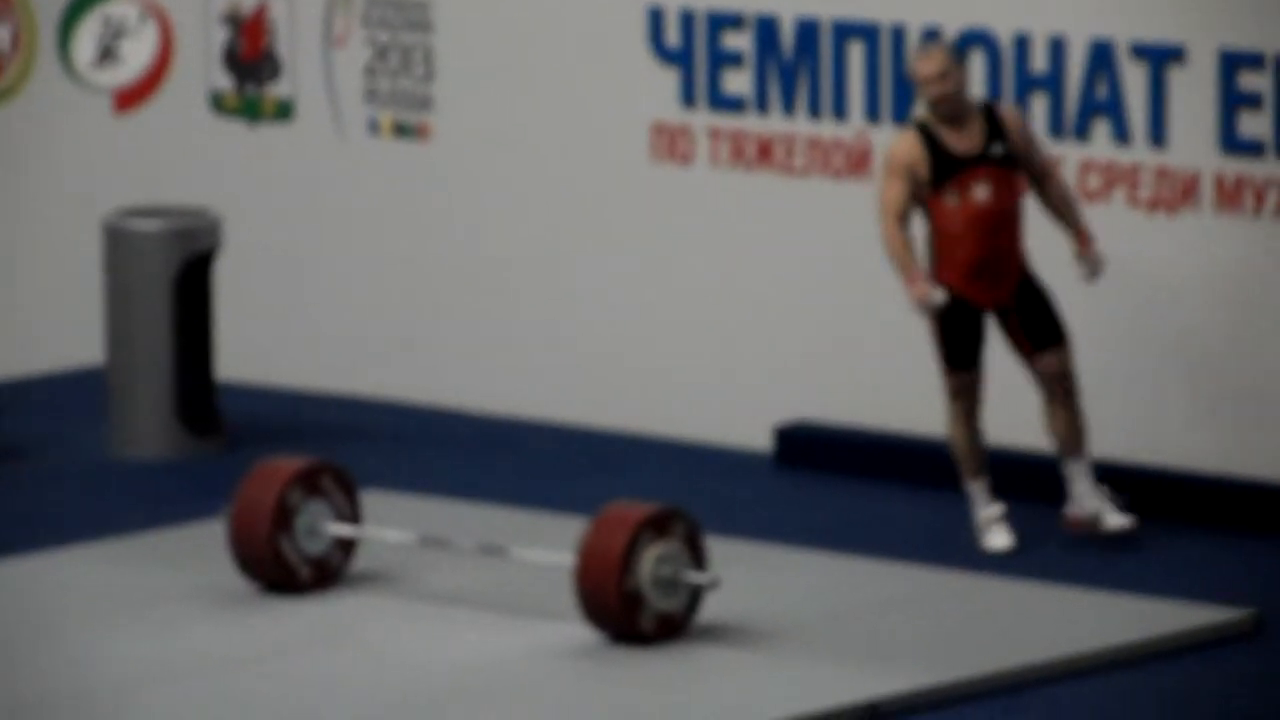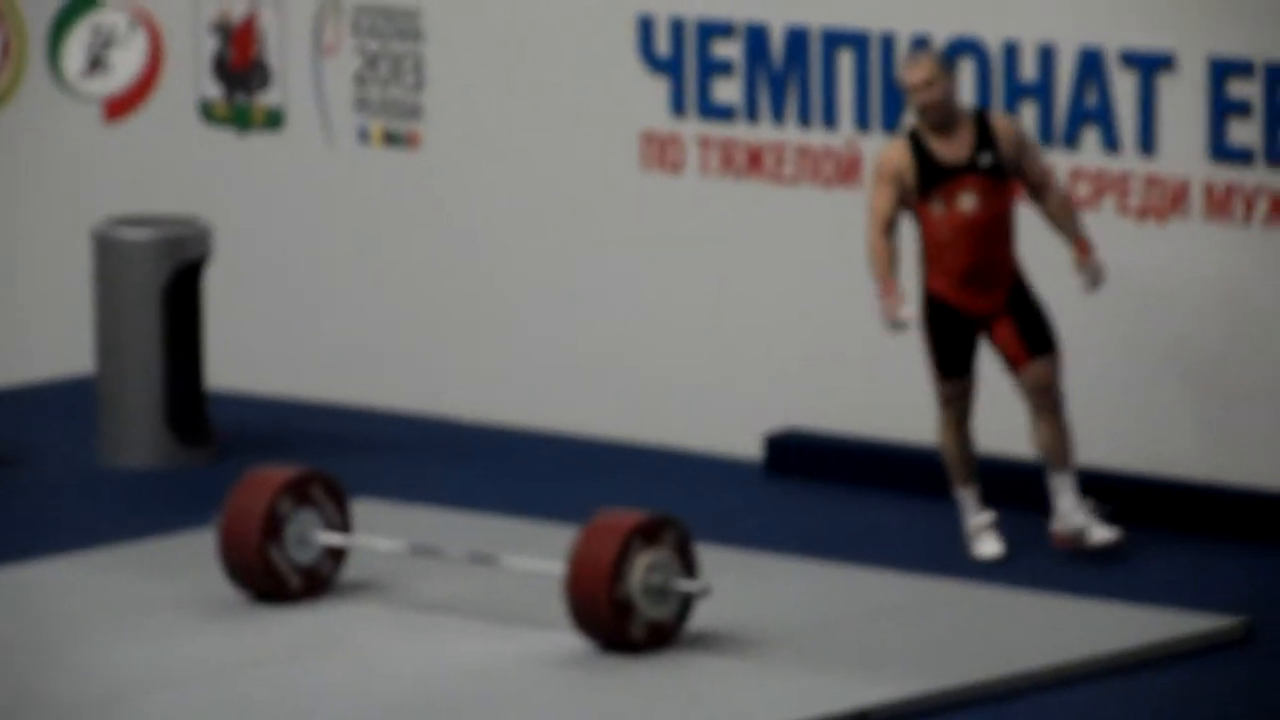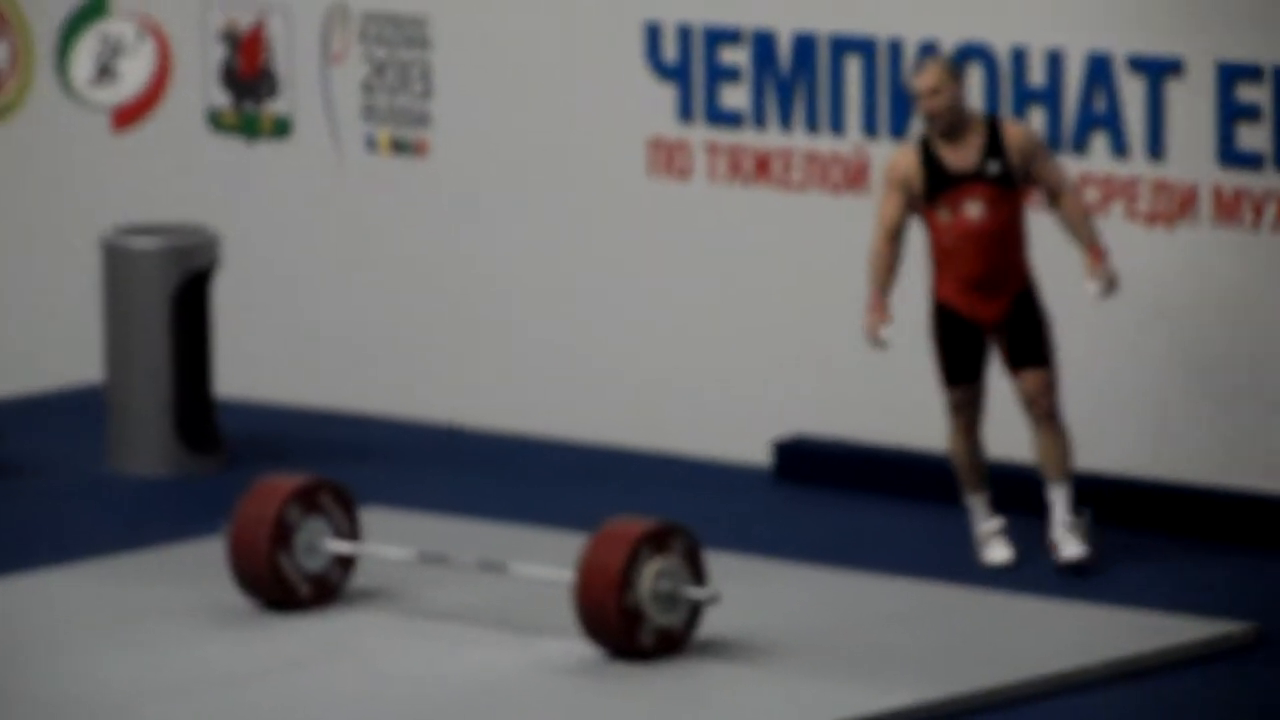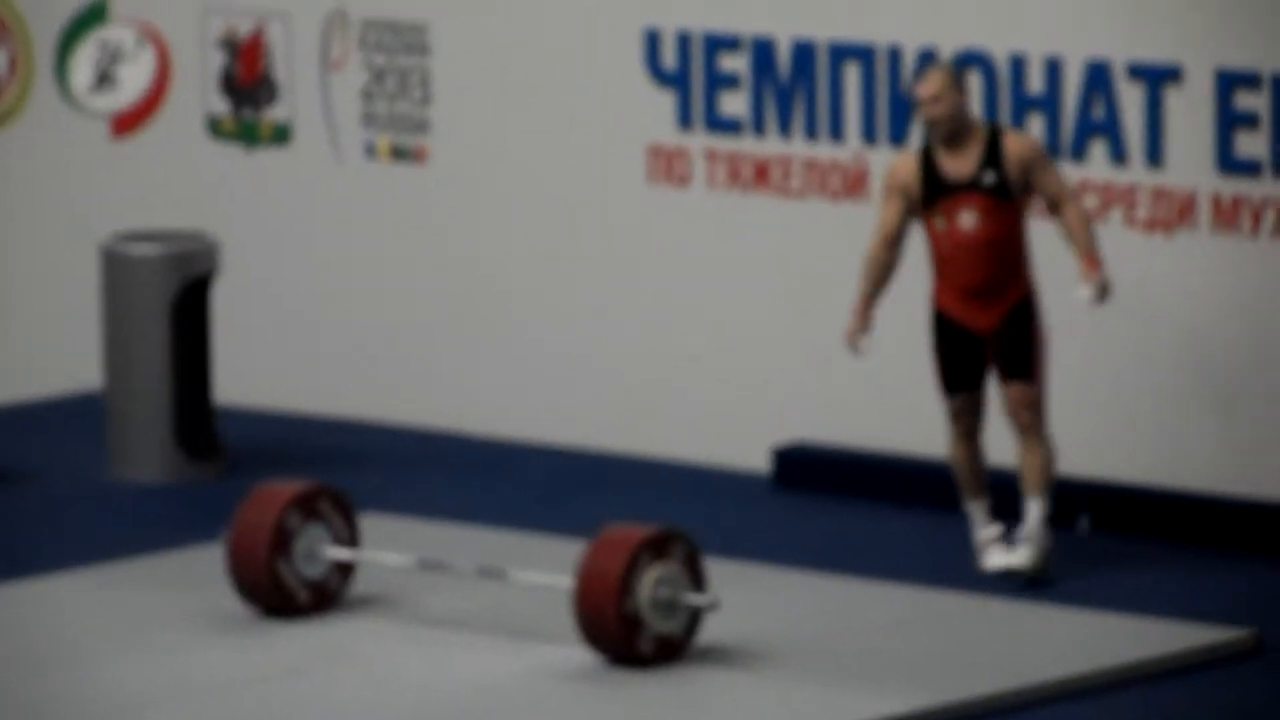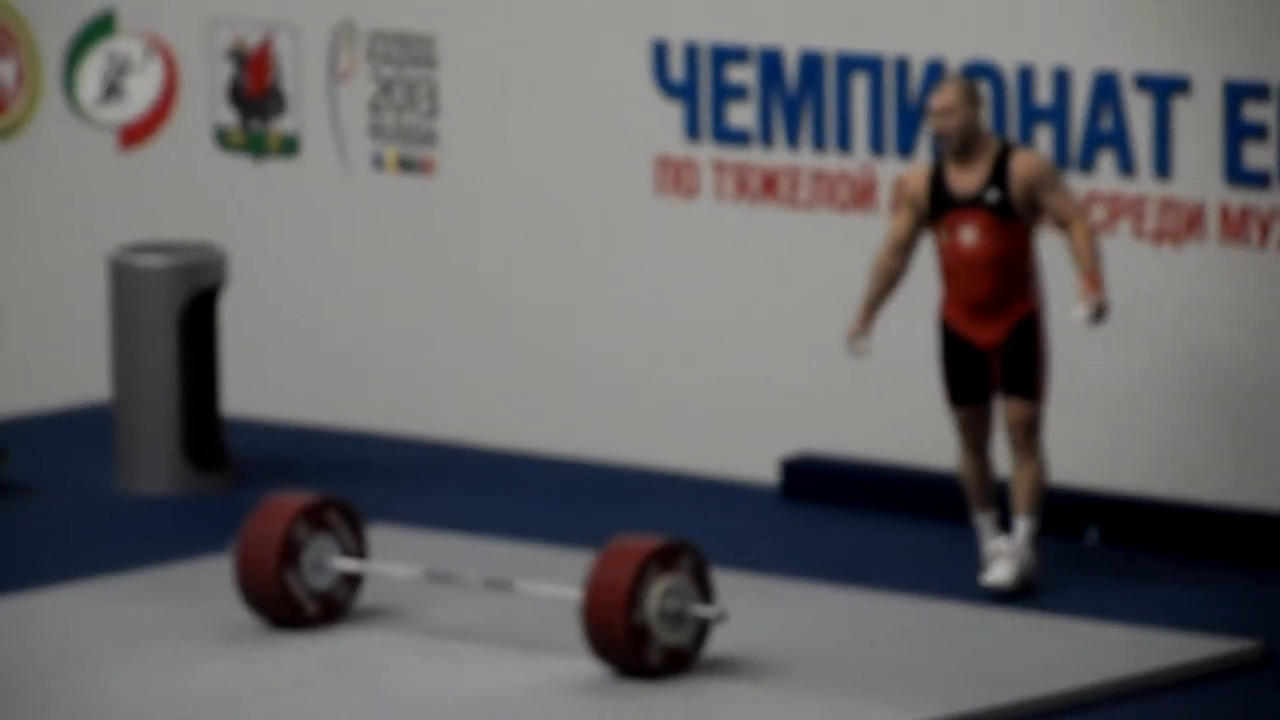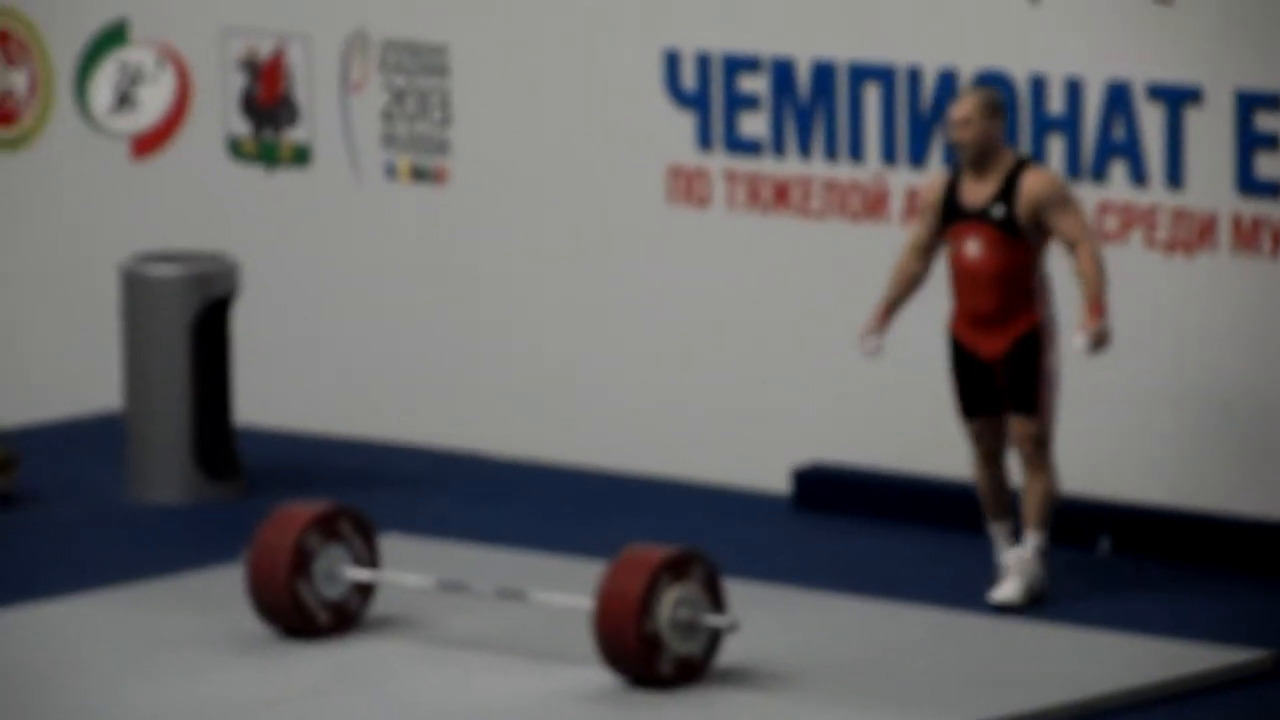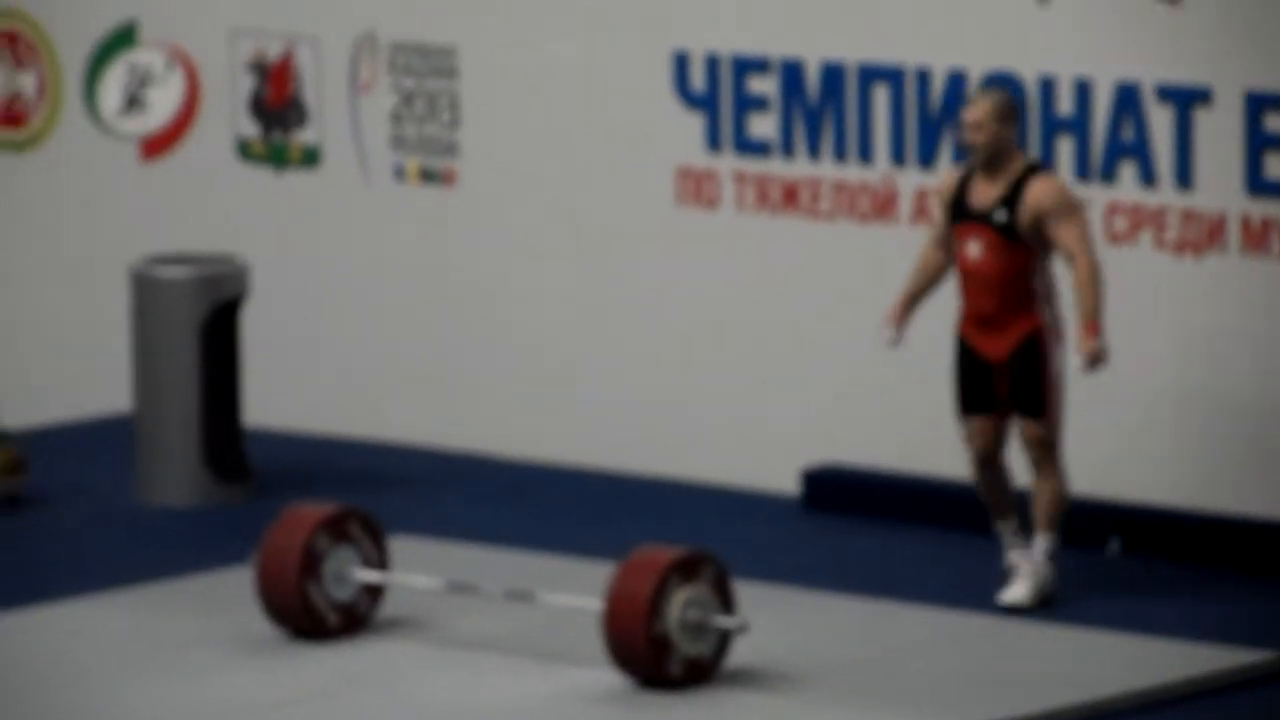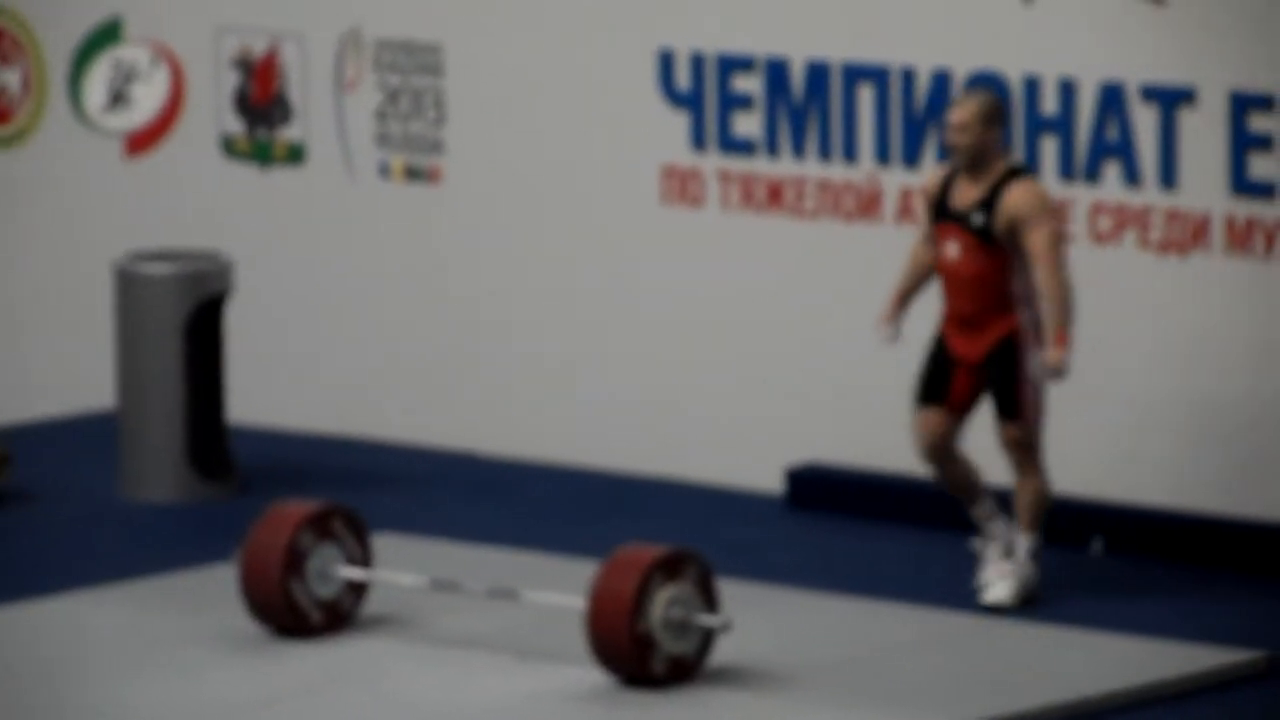
dt=0.1s
person 1, frame 1
left shoulder: (1005, 123)
right shoulder: (908, 150)
left elbow: (1045, 179)
right elbow: (893, 221)
left wrist: (1081, 238)
right wrist: (914, 279)
left hip: (1012, 276)
right hip: (952, 286)
left knee: (1058, 377)
right knee: (963, 398)
left ankle: (1084, 499)
right ankle: (985, 512)
person 1, frame 2
left shoulder: (1000, 132)
right shoulder: (898, 157)
left elbow: (1045, 188)
right elbow: (879, 229)
left wrist: (1080, 246)
right wrist: (888, 293)
left hip: (1005, 284)
right hip: (944, 294)
left knee: (1044, 388)
right knee: (954, 406)
left ankle: (1068, 514)
right ankle: (975, 520)
person 1, frame 3
left shoulder: (1013, 140)
right shoulder: (908, 164)
left elbow: (1063, 194)
right elbow: (887, 236)
left wrist: (1095, 255)
right wrist: (879, 303)
left hip: (1013, 294)
right hip: (953, 301)
left knee: (1041, 401)
right knee: (964, 413)
left ankle: (1063, 524)
right ankle: (985, 526)
person 1, frame 4
left shoulder: (1014, 150)
right shoulder: (909, 170)
left elbow: (1064, 202)
right elbow: (885, 241)
left wrist: (1090, 263)
right wrist: (864, 308)
left hip: (1013, 303)
right hip: (953, 308)
left knee: (1026, 414)
right knee: (963, 421)
left ankle: (1033, 535)
right ankle: (984, 532)
person 1, frame 5
left shoulder: (1024, 167)
right shoulder: (921, 182)
left elbow: (1075, 221)
right elbow: (896, 249)
left wrist: (1092, 285)
right wrist: (867, 312)
left hip: (1017, 318)
right hip: (959, 322)
left knee: (1022, 431)
right knee: (972, 436)
left ankle: (1021, 551)
right ankle: (991, 543)
person 1, frame 6
left shoulder: (1035, 185)
right shoulder: (939, 190)
left elbow: (1082, 244)
right elbow: (917, 255)
left wrist: (1095, 312)
right wrist: (883, 313)
left hip: (1024, 332)
right hip: (968, 334)
left knee: (1031, 446)
right knee: (986, 449)
left ankle: (1030, 566)
right ankle: (1005, 554)
person 1, frame 7
left shoulder: (1043, 191)
right shoulder: (955, 185)
left elbow: (1082, 257)
right elbow: (938, 249)
left wrist: (1092, 330)
right wrist: (905, 305)
left hip: (1030, 334)
right hip: (975, 333)
left knee: (1040, 447)
right knee: (983, 450)
left ankle: (1040, 566)
right ankle: (1016, 550)
person 1, frame 8
left shoulder: (1022, 196)
right shoulder: (940, 184)
left elbow: (1051, 268)
left wrist: (1059, 342)
right wrist: (898, 302)
left hip: (1009, 335)
right hip: (956, 333)
left knee: (1020, 448)
right knee: (931, 440)
left ankle: (1023, 565)
right ankle: (995, 535)
